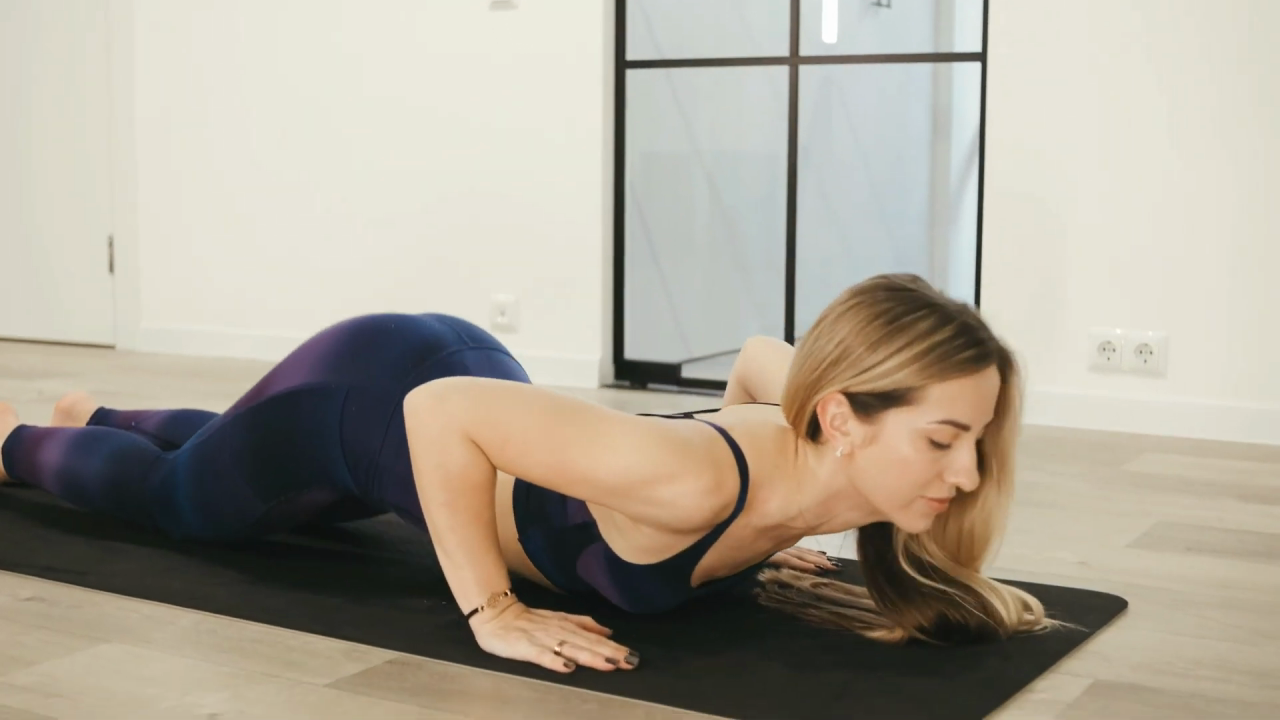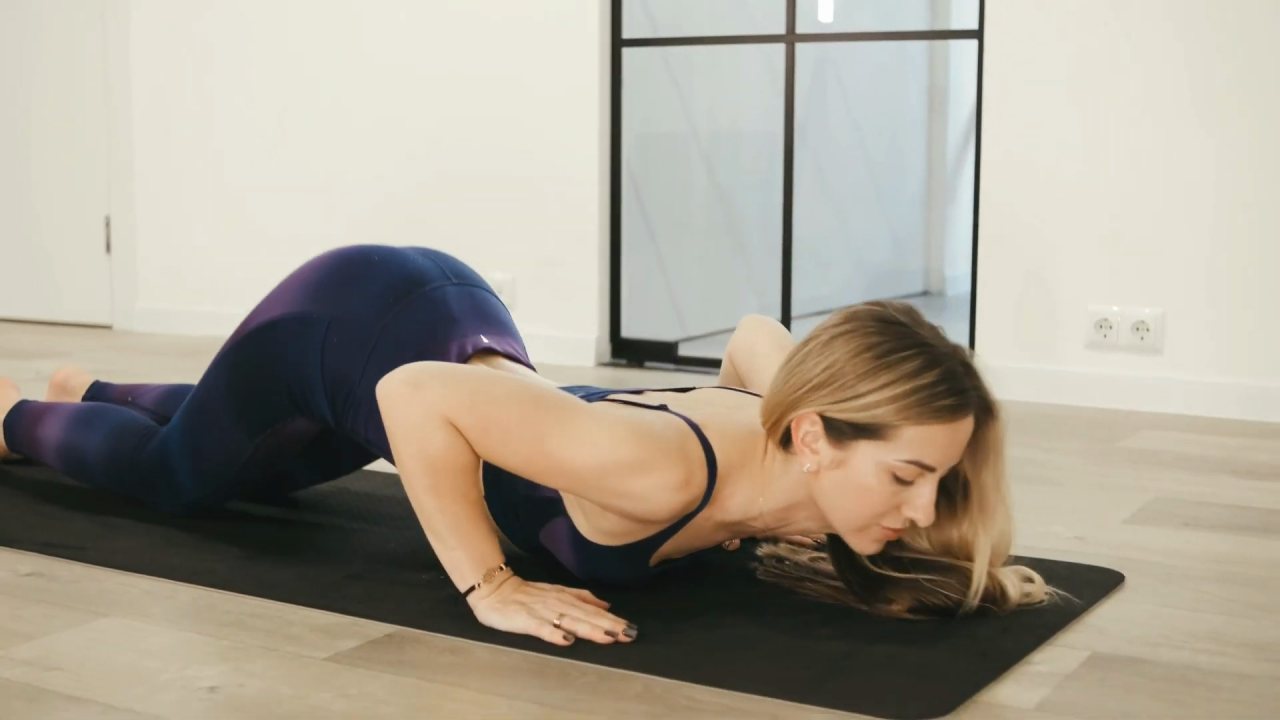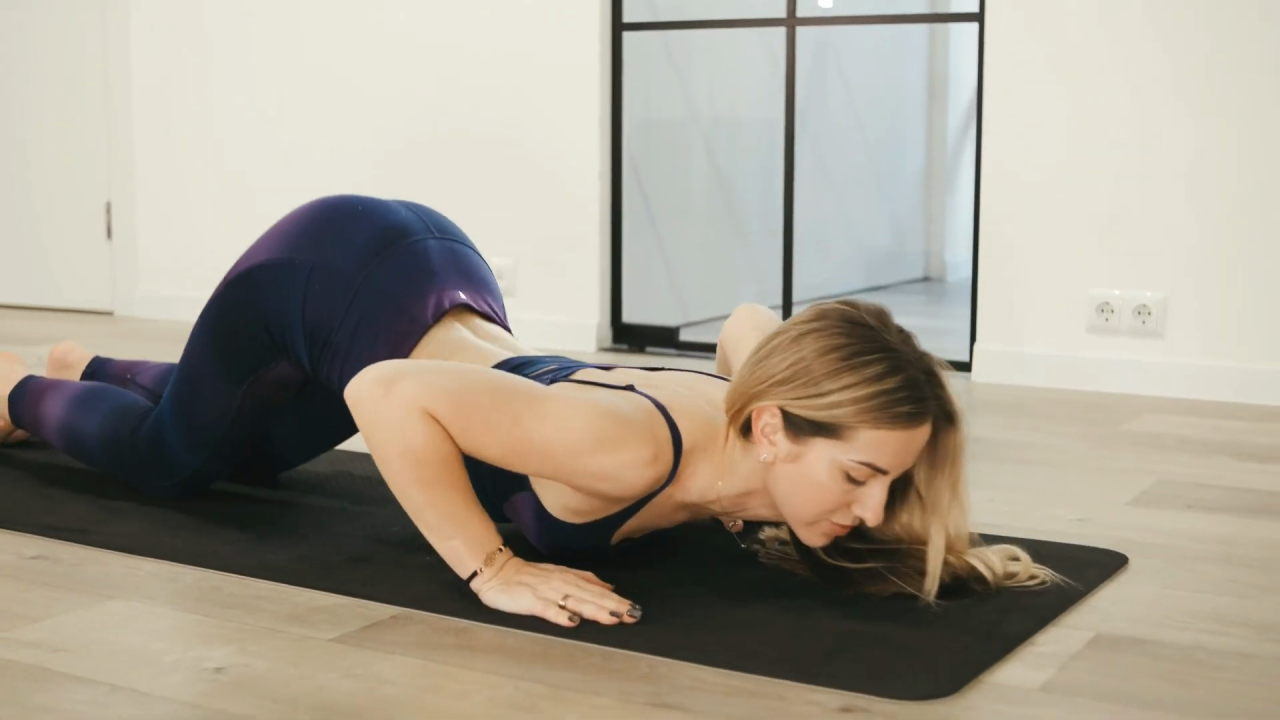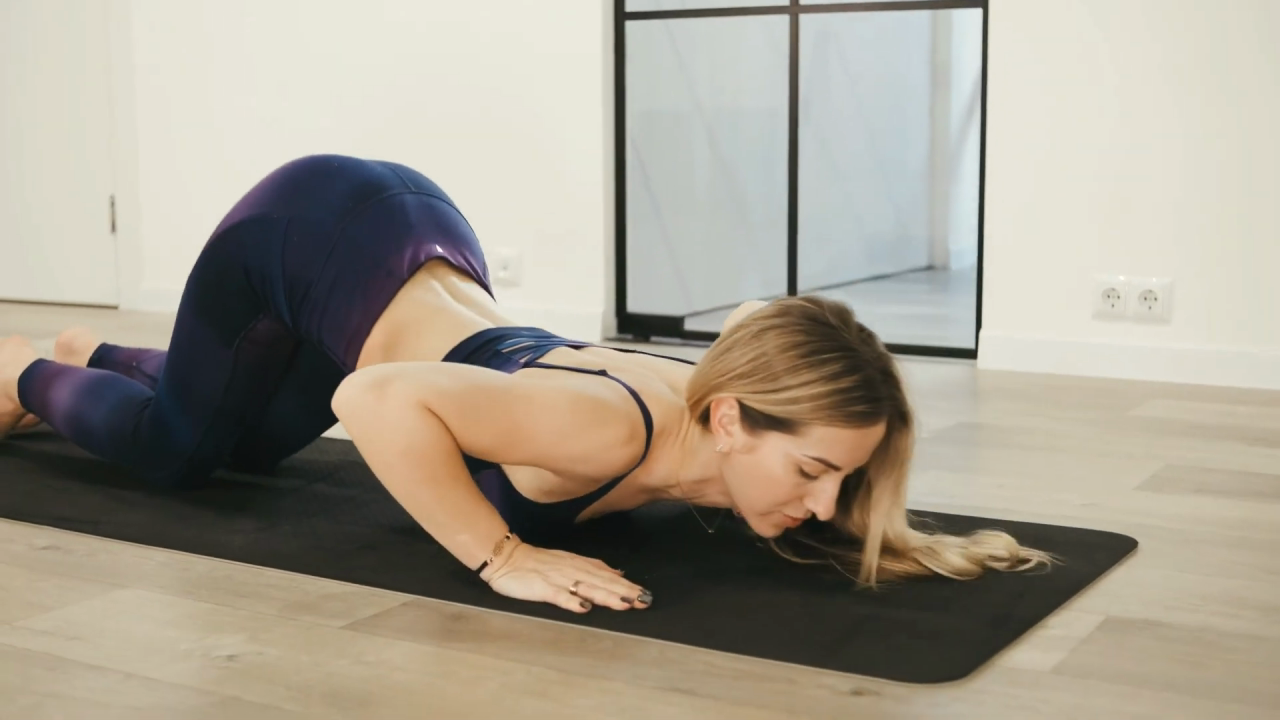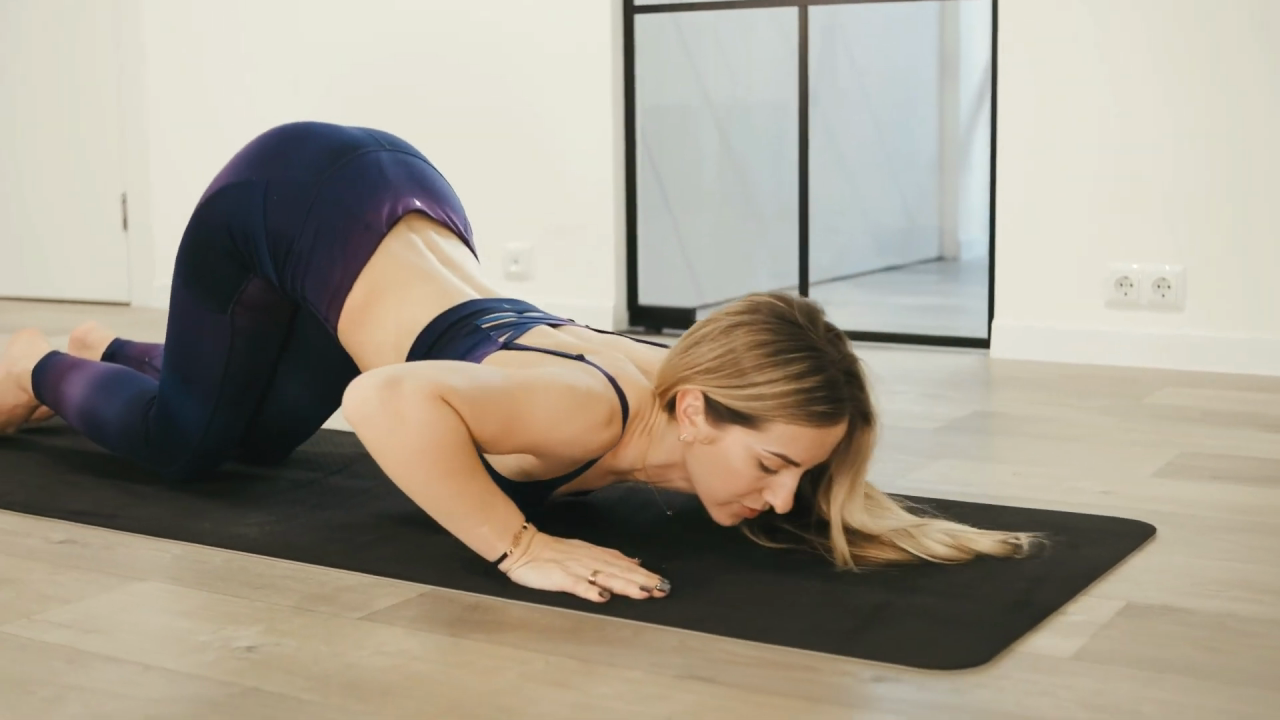
dt=0.2s
person 1, frame 1
left shoulder: (821, 446)
right shoulder: (700, 480)
left elbow: (761, 354)
right elbow: (441, 411)
left wrist: (752, 548)
right wrist: (494, 613)
left hip: (464, 365)
right hip: (368, 396)
left knee: (220, 476)
right knee: (172, 496)
left ankle: (95, 415)
person 1, frame 2
left shoulder: (786, 428)
right shoulder: (669, 469)
left elbow: (753, 334)
right elbow: (415, 395)
left wrist: (752, 520)
right wrist: (490, 587)
left hip: (446, 314)
right hip: (347, 331)
left knee: (249, 476)
right knee: (168, 474)
left ankle: (89, 391)
person 1, frame 3
left shoulder: (758, 406)
right shoulder: (638, 450)
left elbow: (748, 321)
right elbow: (383, 393)
left wrist: (755, 502)
right wrist: (493, 571)
left hip: (426, 271)
right hip: (325, 274)
left knee: (249, 458)
right knee: (168, 458)
left ankle: (92, 368)
person 1, frame 4
left shoulder: (732, 392)
right shoulder: (613, 433)
left elbow: (750, 315)
right elbow: (376, 400)
left wrist: (758, 481)
right wrist: (502, 558)
left hip: (405, 233)
right hip: (305, 231)
left knee: (254, 445)
right knee: (171, 450)
left ankle: (98, 355)
person 1, frame 5
left shoulder: (694, 390)
right shoulder: (593, 414)
left elbow: (770, 319)
right elbow: (385, 398)
left wrist: (792, 461)
right wrist: (520, 547)
left hip: (388, 198)
right hip: (287, 194)
left knee: (262, 439)
right knee: (183, 442)
left ankle: (107, 350)
